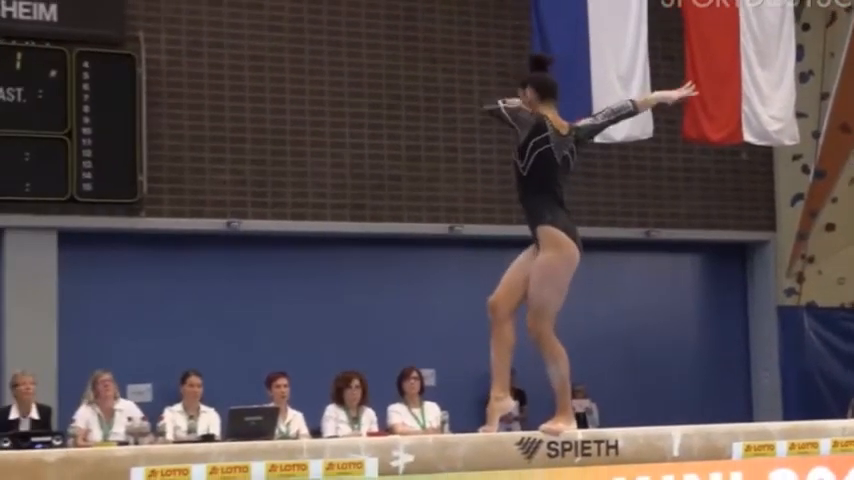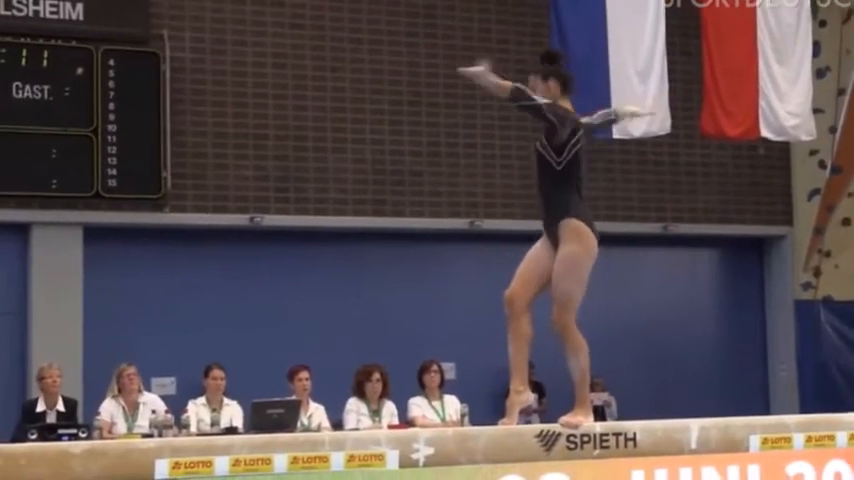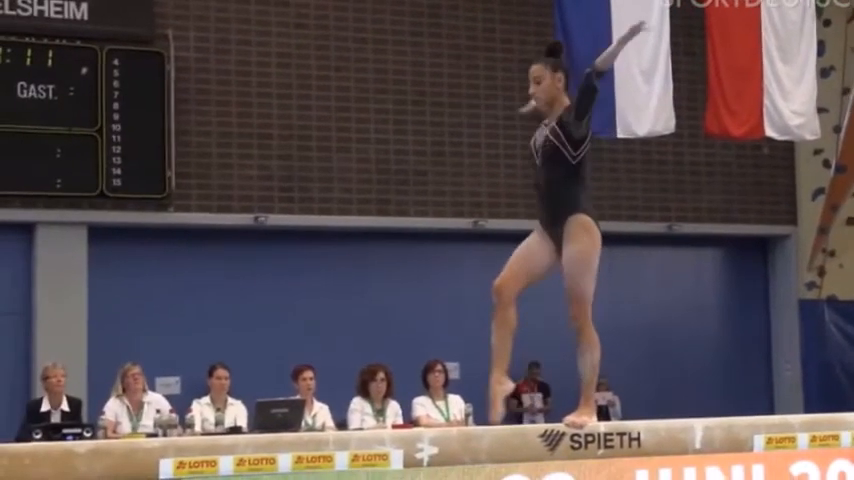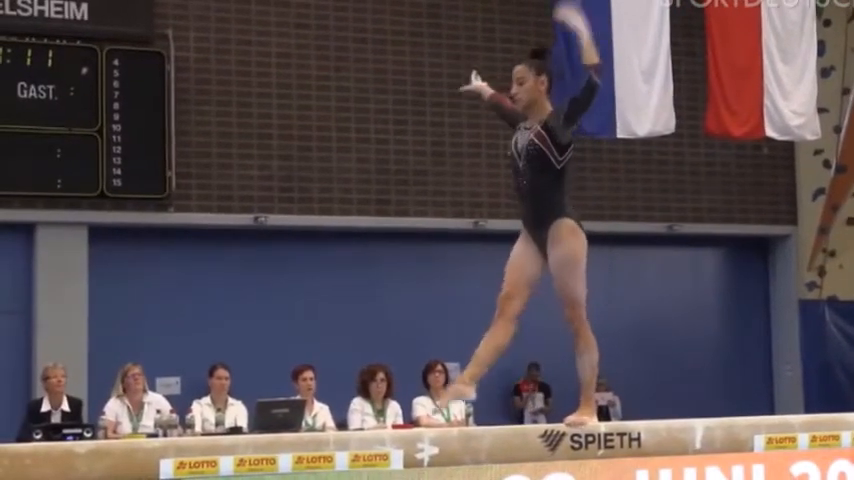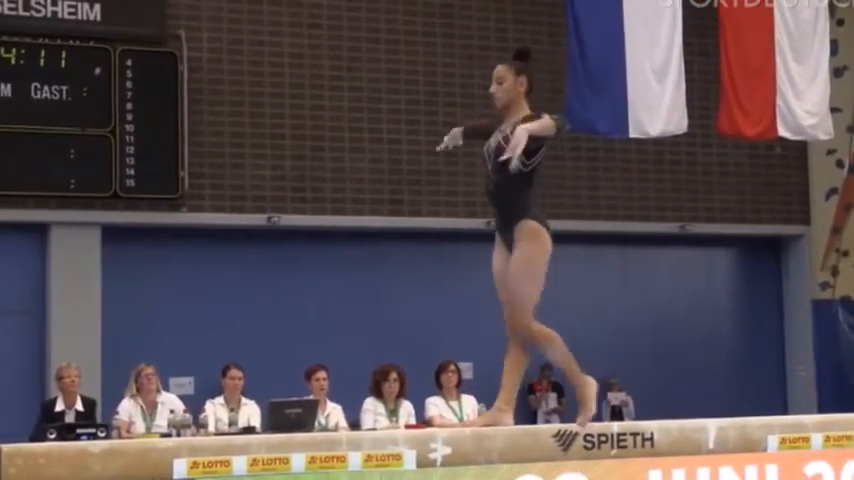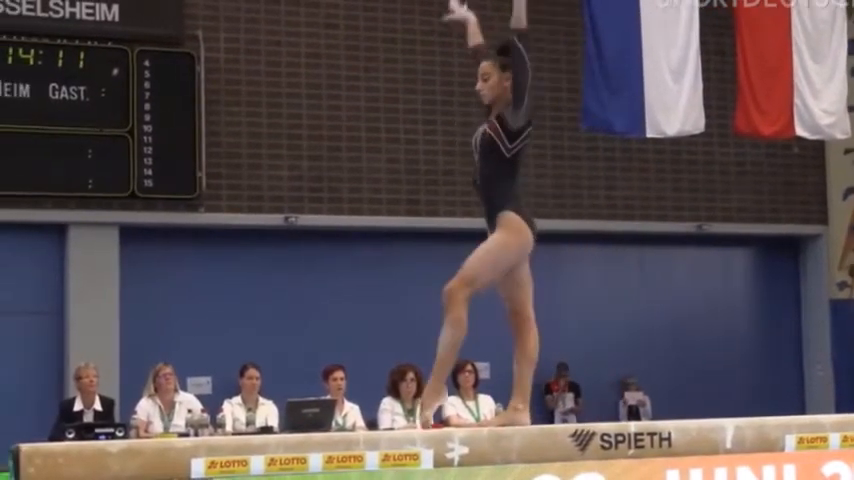
dt=0.3s
person 1, frame 1
left shoulder: (534, 123)
right shoulder: (574, 129)
left elbow: (496, 106)
right elbow: (625, 108)
left wrist: (509, 105)
right wrist: (669, 96)
left hip: (556, 238)
right hip: (547, 238)
left knee: (539, 327)
right knee: (498, 306)
left ankle: (564, 414)
right ankle: (499, 395)
person 1, frame 2
left shoulder: (561, 118)
right shoulder: (579, 123)
left elbow: (526, 99)
right elbow: (608, 115)
left wrist: (488, 78)
right wrist: (628, 111)
left hip: (575, 230)
right hip: (554, 232)
left knee: (563, 319)
right knee: (515, 299)
left ankle: (583, 407)
right ankle: (519, 387)
person 1, frame 3
left shoulder: (575, 116)
right shoulder: (545, 122)
left elbow: (591, 79)
left wrist: (619, 42)
right wrist: (538, 104)
left hip: (577, 228)
right hip: (547, 229)
left knee: (580, 317)
right knee: (503, 289)
left ankle: (587, 407)
right ankle: (499, 378)
person 1, frame 4
left shoulder: (562, 121)
right shoulder: (523, 124)
left elbow: (592, 84)
right elbow: (506, 106)
right wrist: (484, 90)
left hip: (562, 230)
right hip: (531, 233)
left knee: (575, 318)
right knee: (507, 307)
left ankle: (587, 406)
right ankle: (465, 382)
person 1, frame 5
left shoulder: (528, 125)
right shoulder: (501, 127)
left elbow: (555, 123)
right elbow: (483, 129)
left wrist: (524, 130)
right wrist: (458, 133)
left hip: (529, 233)
right hip: (506, 234)
left knee: (523, 323)
right knee: (515, 326)
left ankle: (581, 383)
right ankle: (502, 409)
person 1, frame 6
left shoulder: (516, 112)
right shoulder: (496, 114)
left elbow: (520, 59)
right elbow: (482, 58)
left hip: (512, 225)
right hip: (506, 227)
left knee: (455, 293)
right knee: (521, 318)
left ankle: (435, 388)
right ankle: (519, 406)
